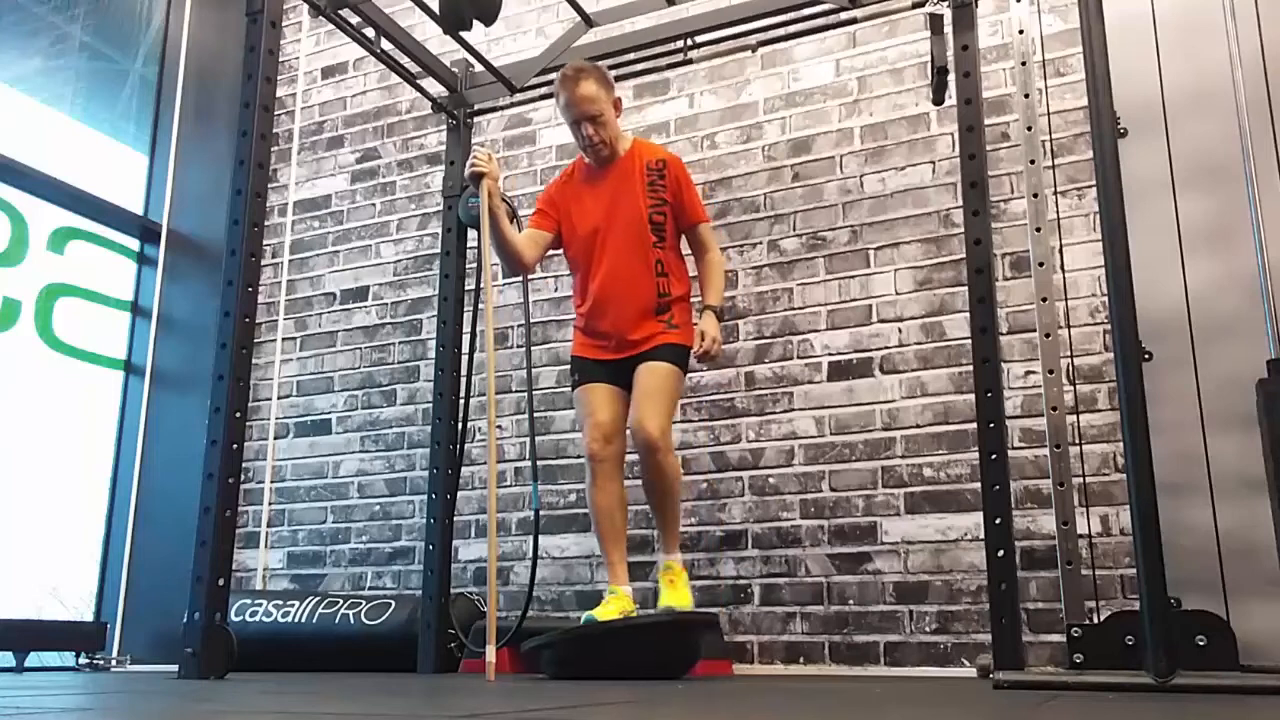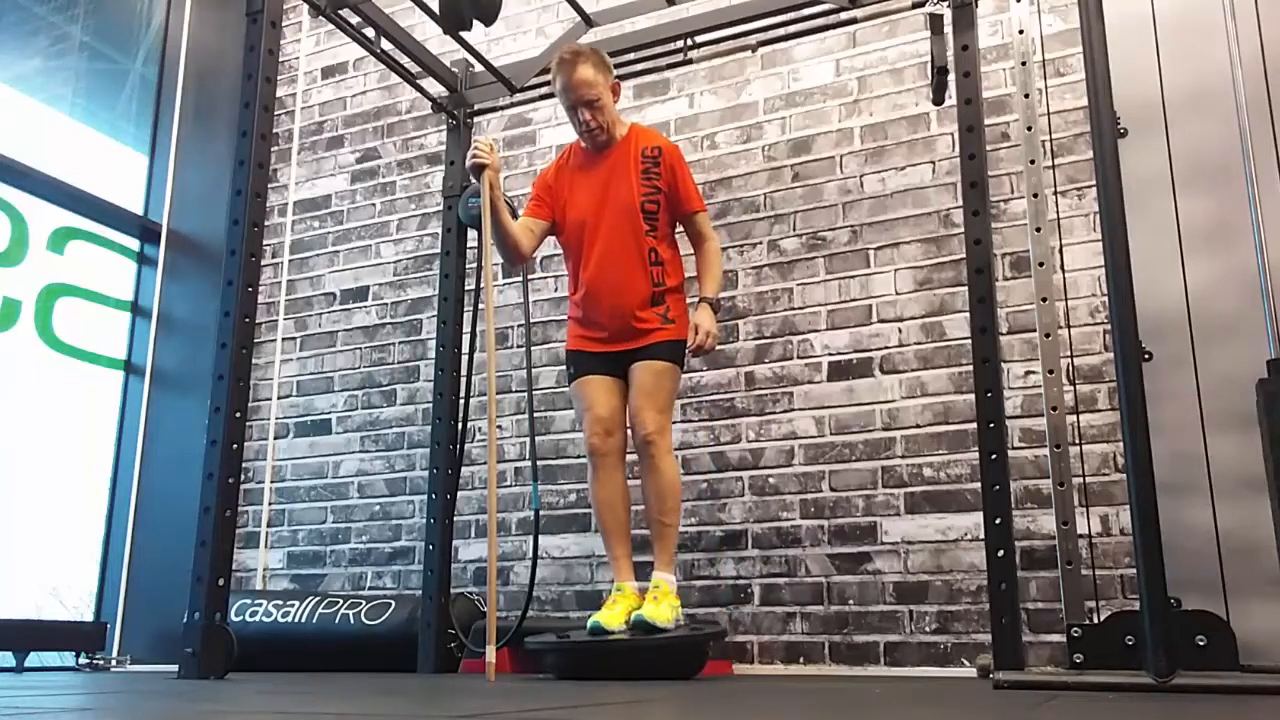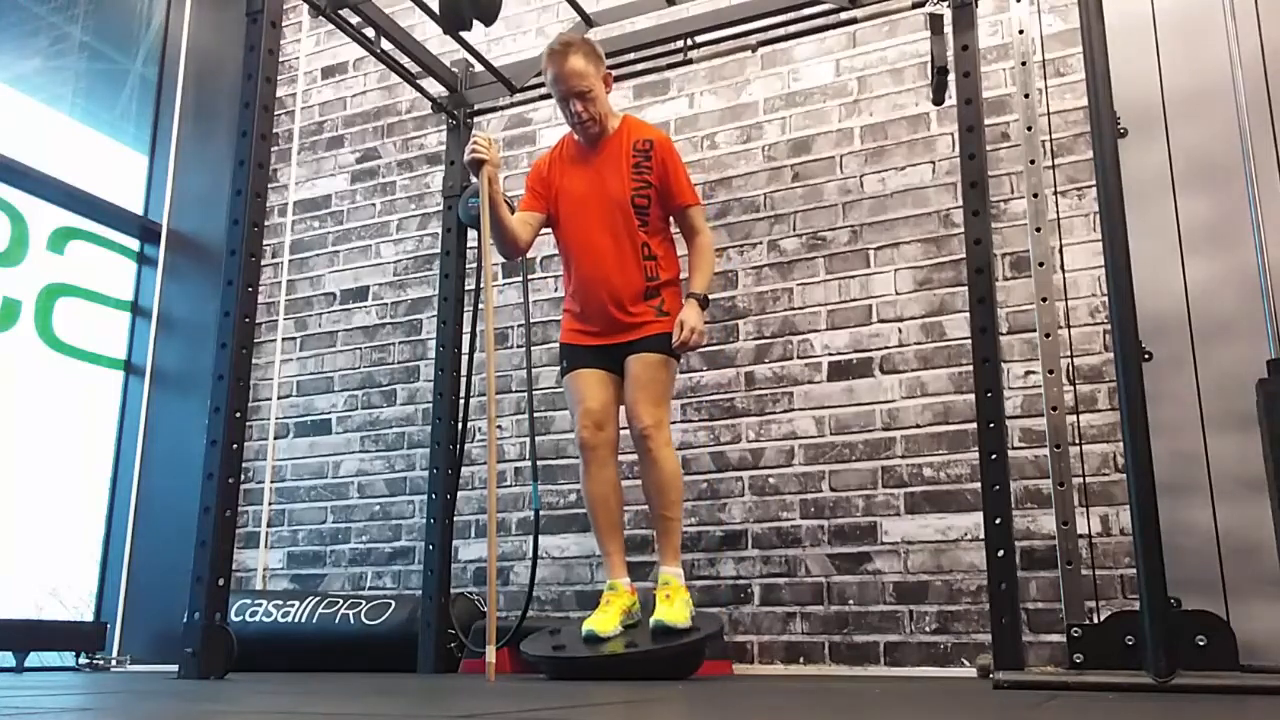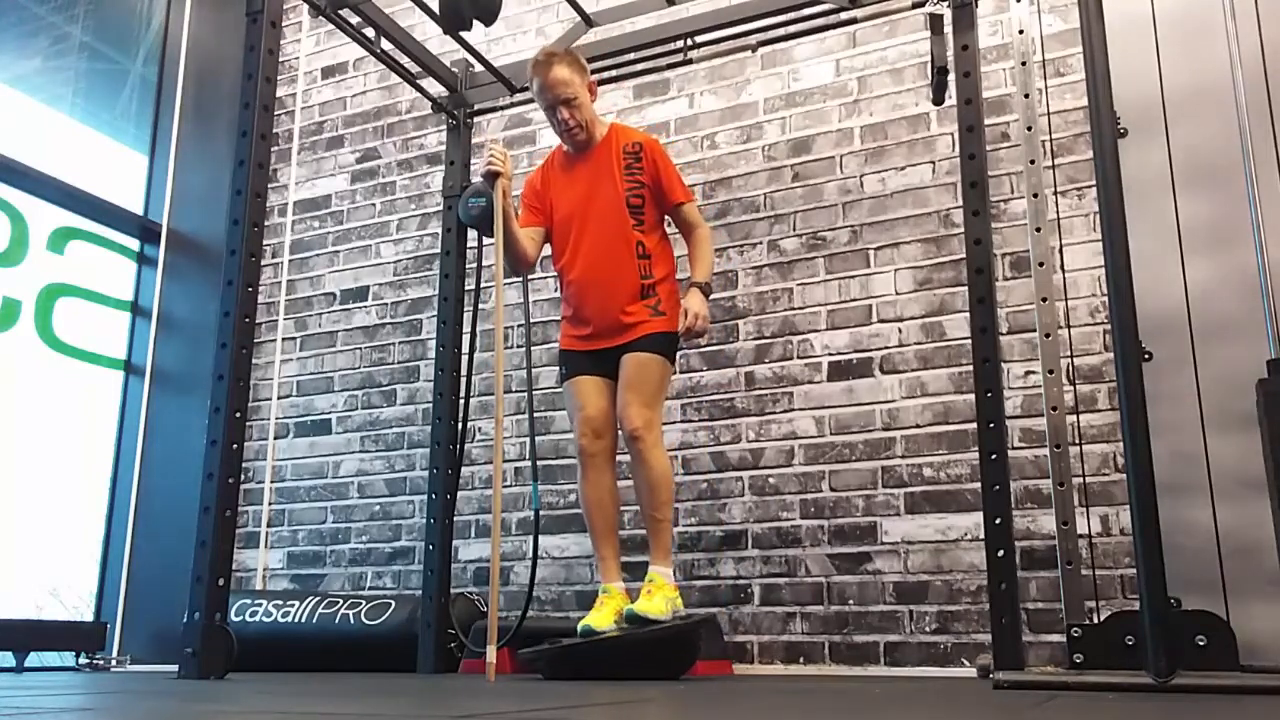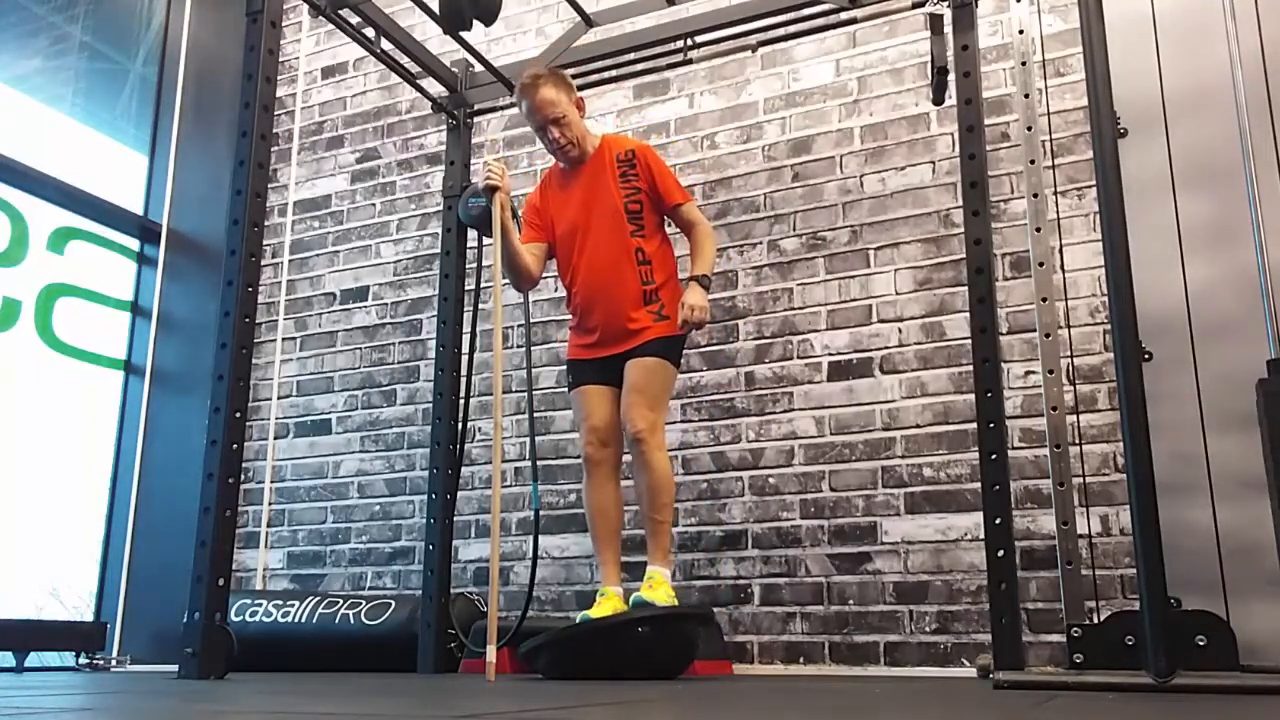
dt=1s
person 1, frame 1
left shoulder: (662, 165)
right shoulder: (561, 191)
left elbow: (707, 247)
right elbow: (521, 260)
left wrist: (710, 311)
right wrist: (492, 198)
left hip: (662, 329)
right hip: (595, 342)
left knee: (649, 433)
right knee: (600, 450)
left ankle: (672, 563)
right ankle: (618, 592)
person 1, frame 2
left shoulder: (658, 152)
right shoulder: (555, 176)
left elbow: (704, 237)
right elbow: (518, 251)
left wrist: (707, 303)
right wrist: (491, 191)
left hip: (657, 322)
right hip: (590, 334)
left knee: (650, 434)
right knee: (602, 441)
left ankle: (664, 585)
right ankle: (623, 587)
person 1, frame 3
left shoulder: (651, 144)
right shoulder: (548, 167)
left elbow: (698, 232)
right elbow: (515, 245)
left wrist: (695, 300)
right wrist: (489, 187)
left hip: (651, 317)
right hip: (585, 328)
left knee: (648, 427)
right knee: (592, 436)
left ankle: (673, 581)
right ankle: (617, 587)
person 1, frame 4
left shoulder: (640, 149)
right shoulder: (542, 179)
left elbow: (695, 227)
right elbow: (523, 261)
left wrist: (697, 288)
right wrist: (500, 199)
left hip: (647, 319)
right hip: (582, 333)
left knee: (638, 427)
right knee: (591, 442)
left ankle: (662, 579)
right ankle: (611, 589)
person 1, frame 5
left shoulder: (634, 157)
right shoulder: (543, 195)
left elbow: (698, 226)
right elbow: (525, 276)
left wrist: (698, 283)
right wrist: (502, 211)
left hip: (652, 325)
right hip: (589, 341)
left knee: (640, 429)
right knee: (597, 449)
left ankle: (660, 574)
right ankle: (610, 591)
